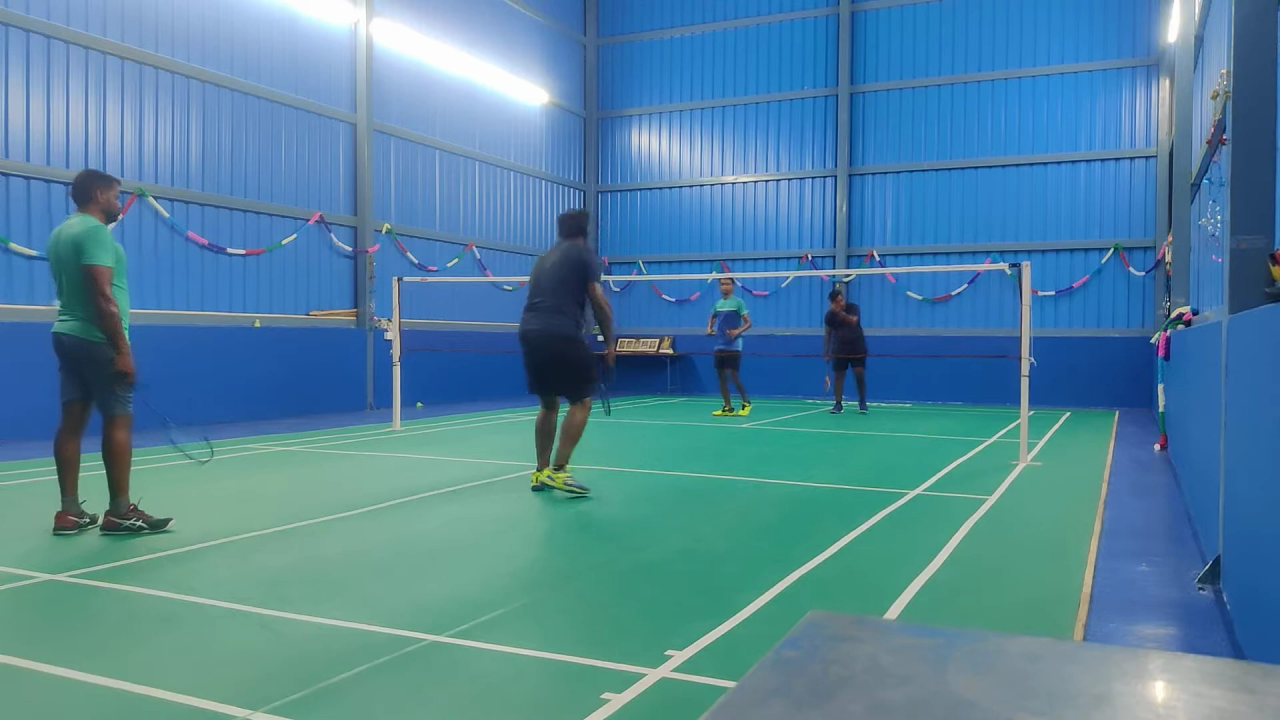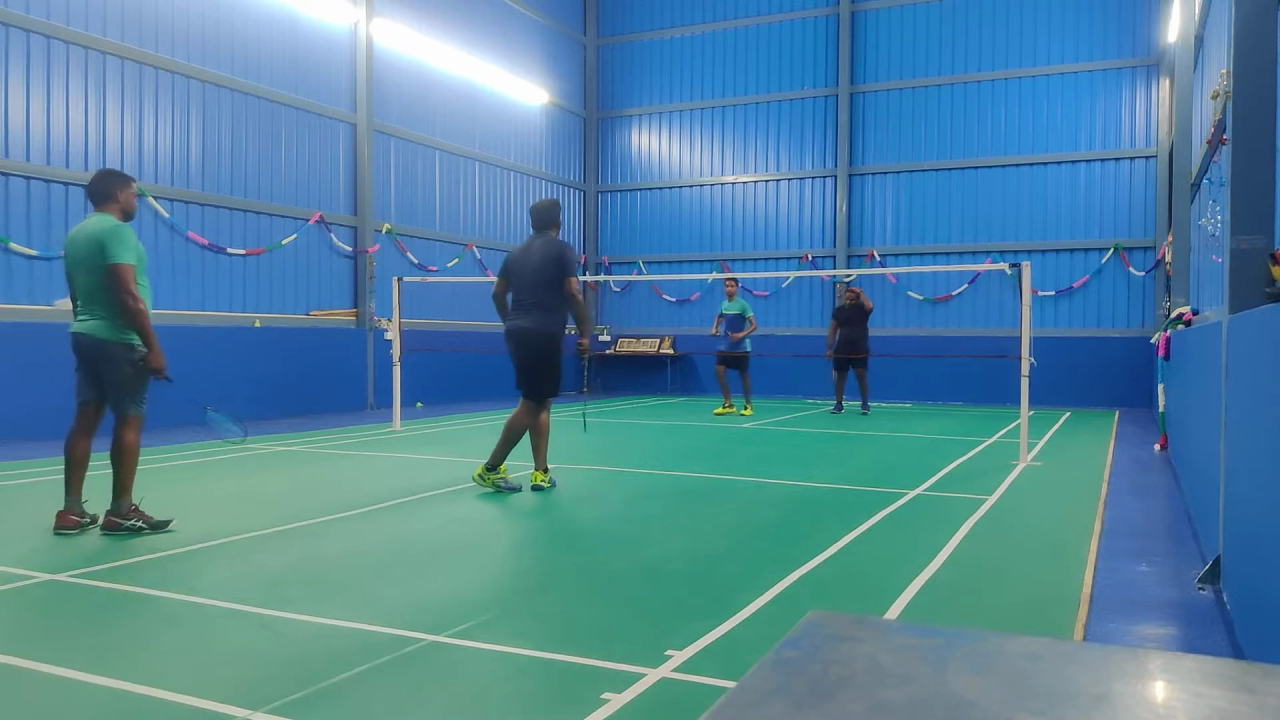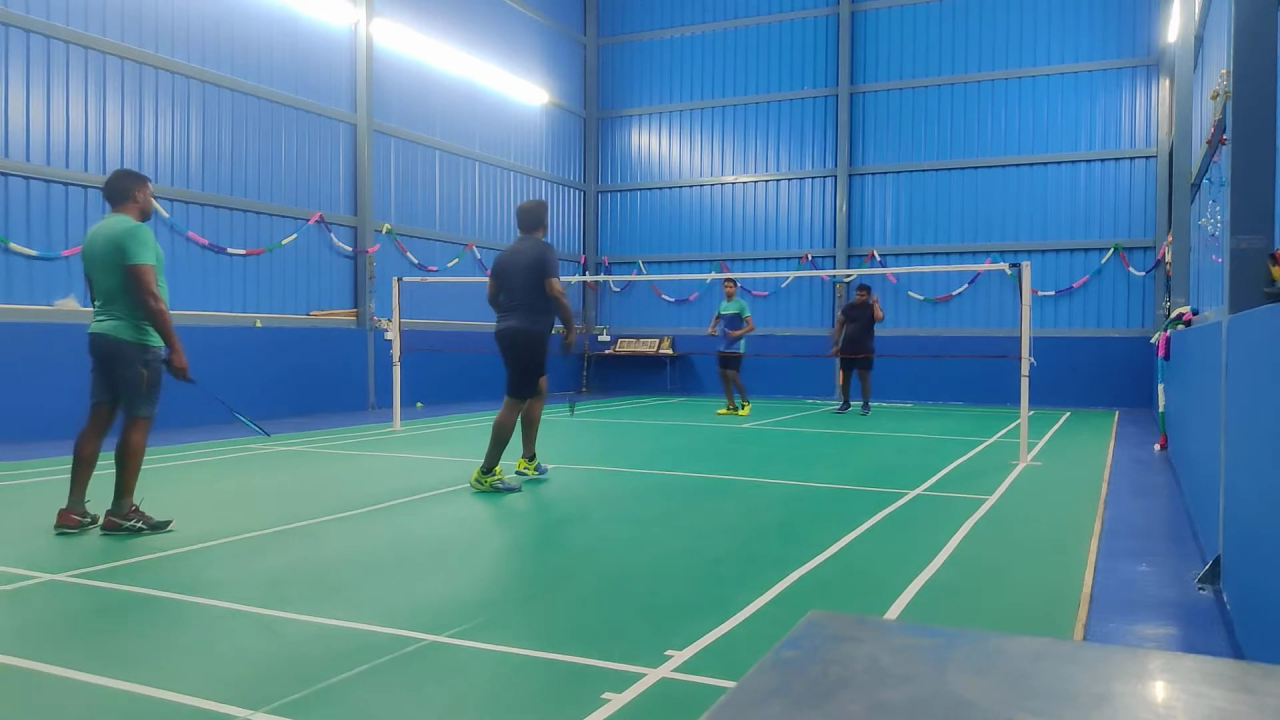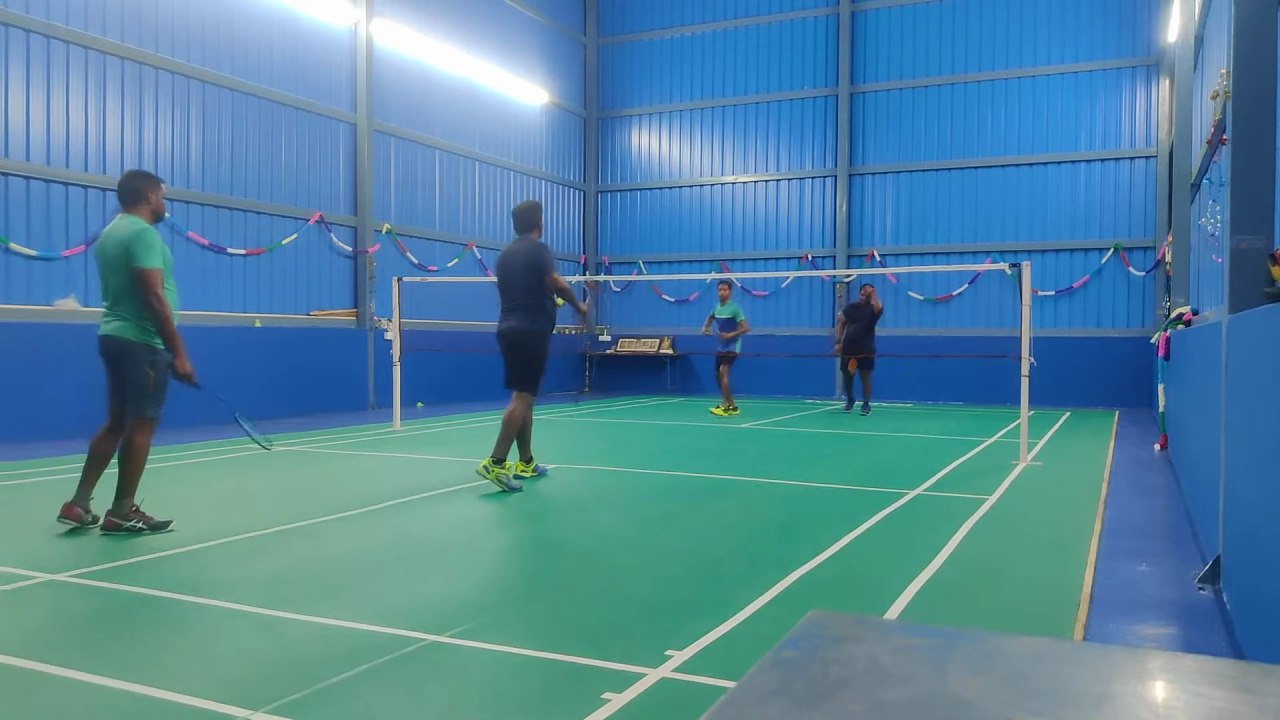
dt=0.3s
person 1, frame 1
left shoulder: (61, 232)
right shoulder: (94, 231)
right elbow: (102, 296)
right wrist: (122, 349)
left hip: (68, 336)
right hip: (97, 342)
left knee: (72, 422)
right knee: (118, 422)
left ankle: (69, 511)
right ankle: (120, 511)
person 1, frame 2
left shoulder: (76, 234)
right shoulder: (117, 231)
right elbow: (128, 295)
right wrist: (153, 347)
left hip: (86, 336)
right hip: (118, 341)
left knee: (85, 420)
right knee: (129, 422)
left ankle: (72, 511)
right ankle: (121, 512)
person 1, frame 3
left shoulder: (94, 234)
right shoulder: (135, 231)
right elbow: (149, 295)
right wrist: (174, 347)
left hip: (103, 336)
right hip: (135, 342)
left knee: (97, 421)
right knee: (137, 423)
left ankle: (74, 510)
right ankle: (121, 512)
person 1, frame 4
left shoulder: (110, 233)
right shoulder: (144, 234)
right elbow: (155, 299)
right wrist: (178, 353)
left hip: (115, 337)
right hip: (142, 343)
left knee: (116, 423)
right knee: (142, 425)
left ankle: (79, 503)
right ankle: (122, 513)
person 2, frame 1
left shoulder: (544, 258)
right shoulder: (585, 255)
right elbow: (599, 301)
right wrist: (610, 343)
left hip: (530, 332)
right hip: (561, 335)
left knee: (549, 404)
right knee: (581, 402)
left ankle: (543, 472)
right ankle: (558, 470)
person 2, frame 2
left shoulder: (515, 254)
right shoulder: (562, 249)
left elbow: (497, 295)
right elbow: (573, 294)
right wrist: (584, 333)
left hip: (517, 332)
right hip: (544, 335)
left knee: (542, 401)
right knee: (531, 404)
left ankle: (541, 471)
right ankle: (491, 469)
person 2, frame 3
left shoulder: (504, 255)
right shoulder: (544, 251)
left elbow: (492, 296)
right elbow: (555, 293)
right wrist: (570, 329)
left hip: (508, 331)
right hip: (531, 333)
left knee: (538, 390)
right knee: (515, 401)
left ankle: (528, 460)
right ankle: (486, 473)
person 2, frame 4
left shoulder: (505, 255)
right shoulder: (538, 249)
right elbow: (556, 283)
left wrist: (550, 301)
right wrist: (577, 305)
left hip: (510, 329)
right hip: (531, 332)
left knee: (525, 396)
right knee: (522, 397)
left ankle: (525, 463)
right ankle: (496, 462)
